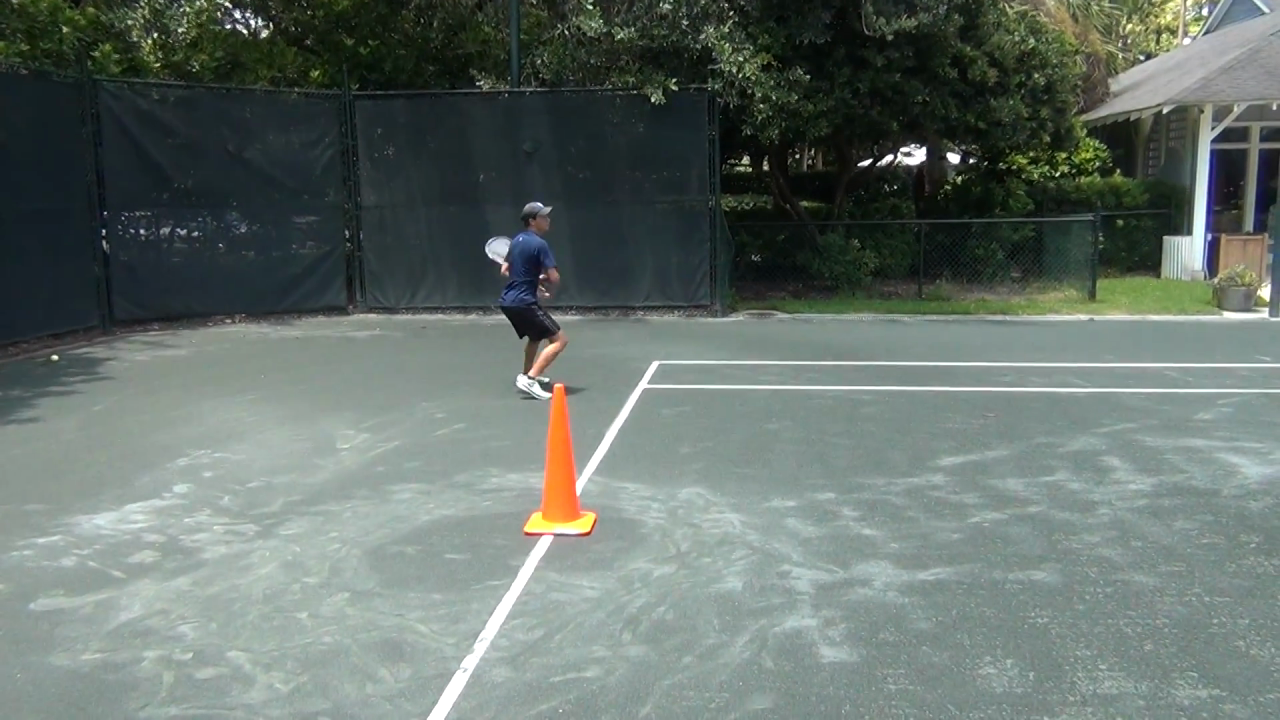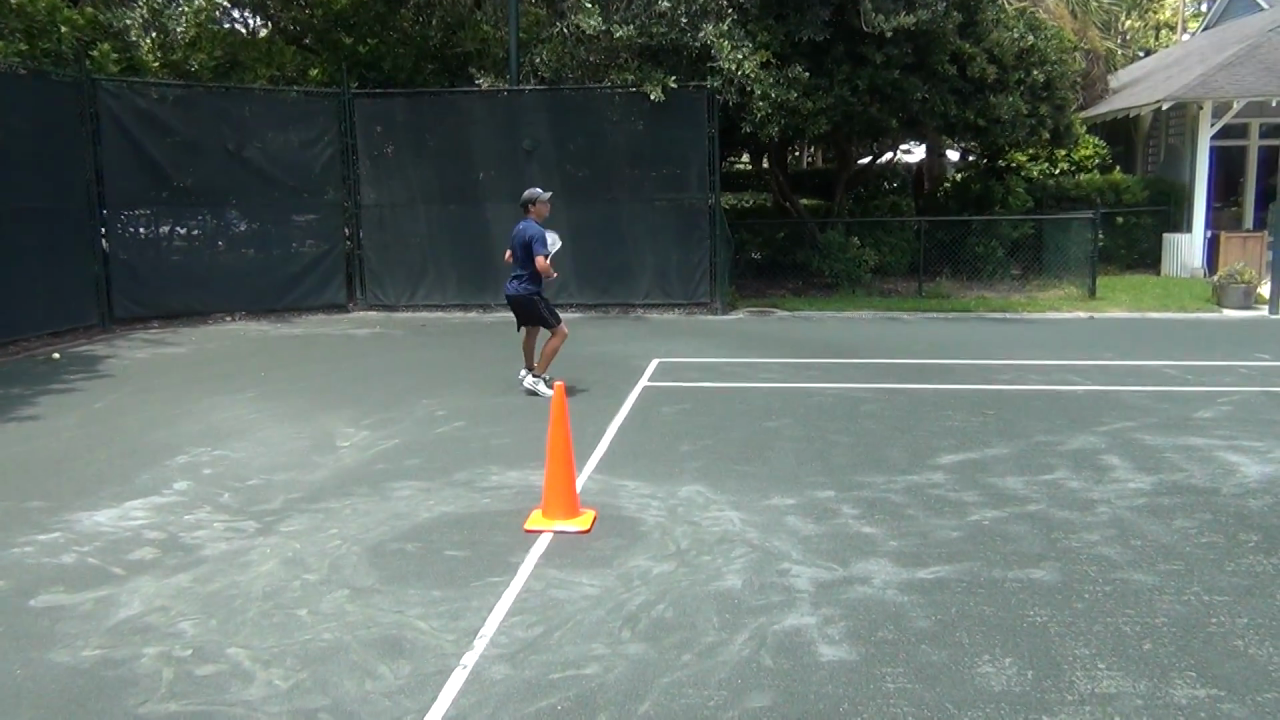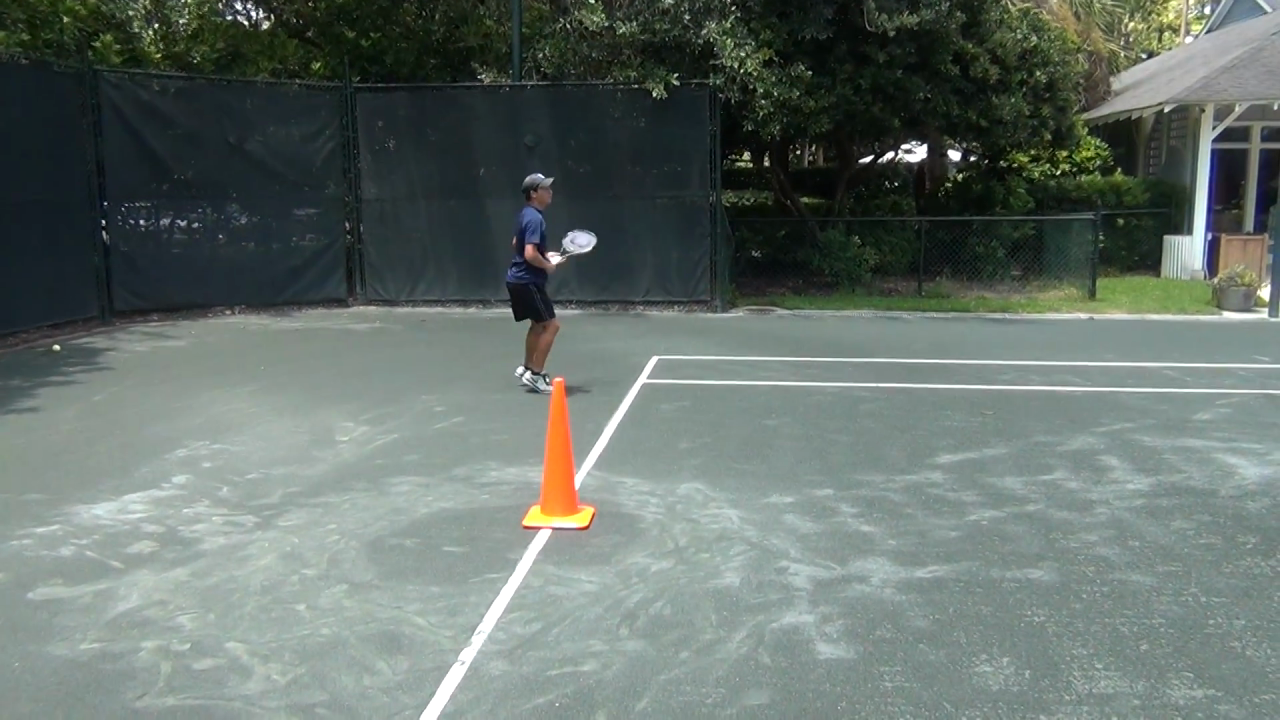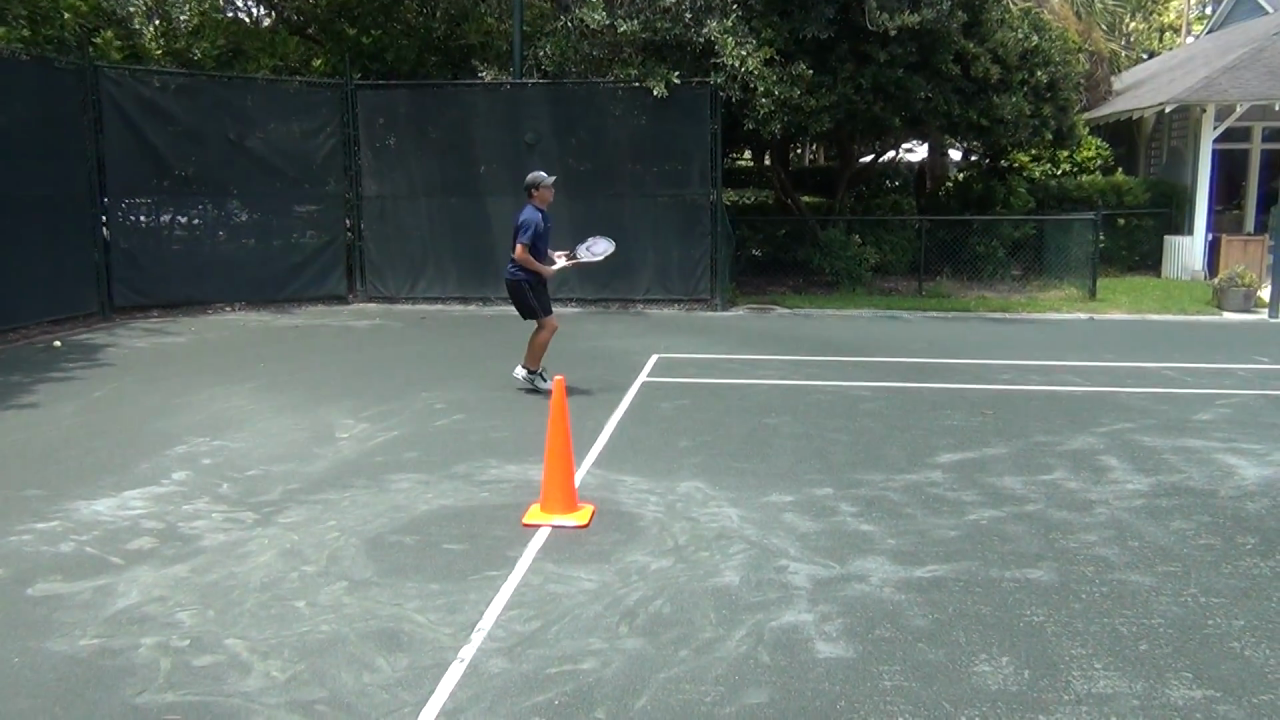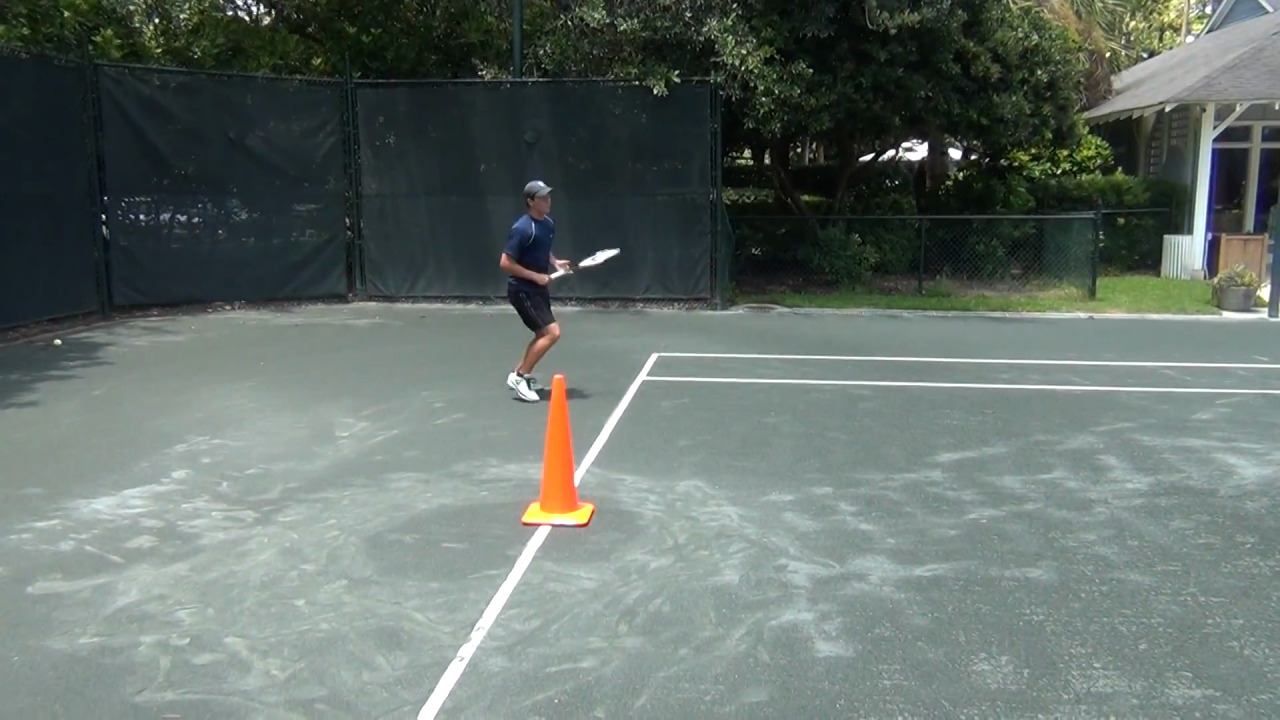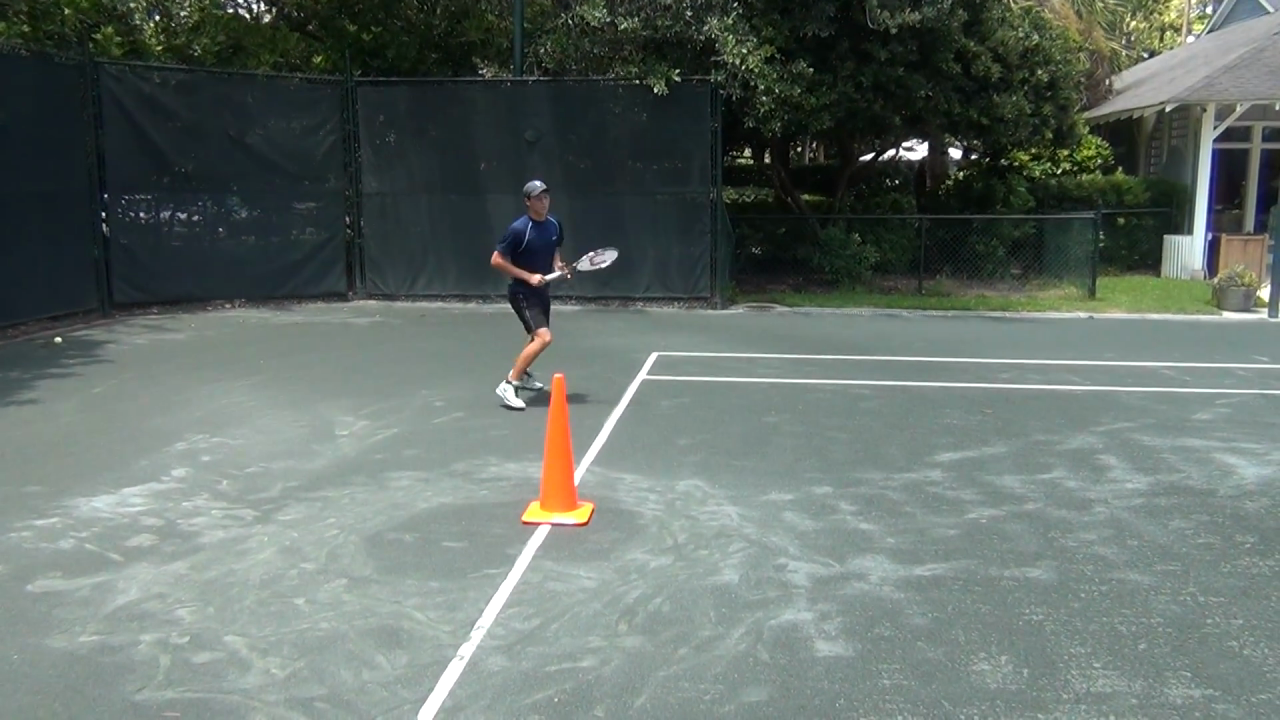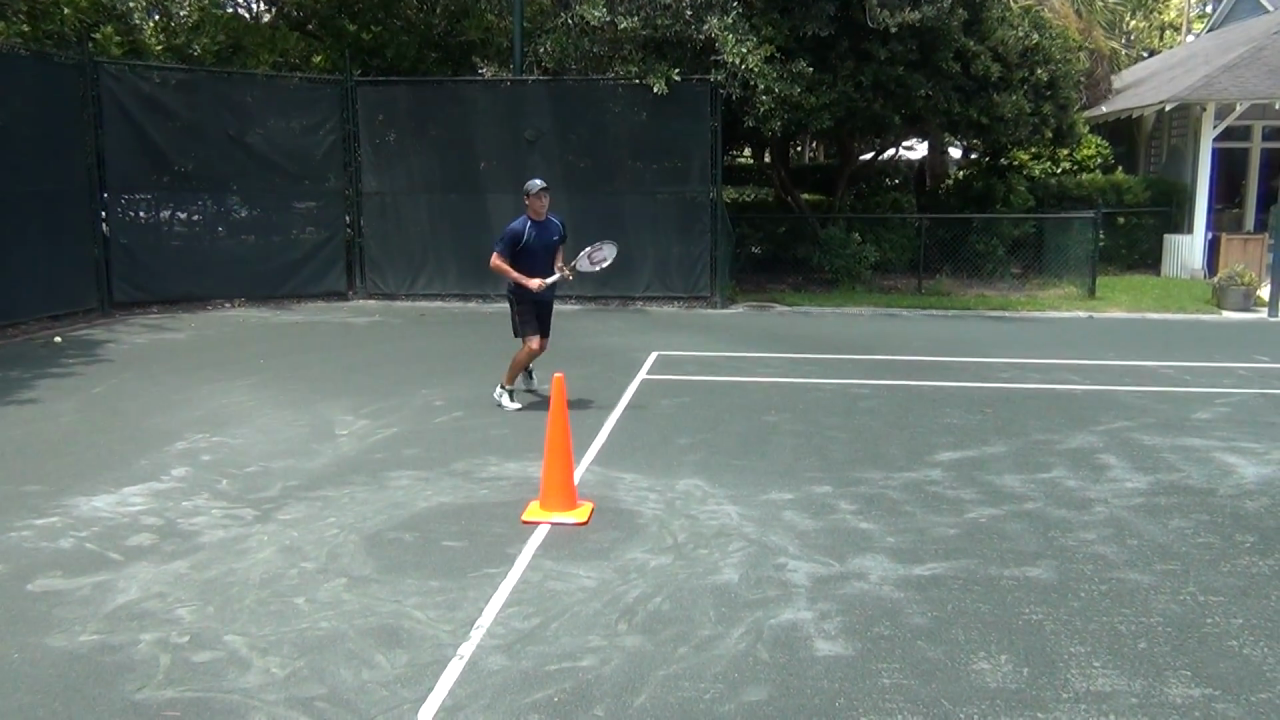
dt=0.1s
person 1, frame 1
left shoulder: (517, 241)
right shoulder: (539, 244)
left elbow: (504, 270)
right elbow: (555, 279)
right wrist: (541, 278)
left hip: (508, 302)
right hip: (524, 303)
left knee: (535, 336)
right knee: (559, 340)
left ankle: (529, 375)
right ankle: (530, 379)
person 1, frame 2
left shoulder: (520, 228)
right shoulder: (536, 232)
left elbow: (508, 257)
right elbow: (542, 267)
right wrist: (551, 273)
left hip: (515, 291)
right hip: (528, 292)
left knee: (532, 330)
right knee: (560, 332)
left ankle: (529, 371)
right ankle: (535, 378)
person 1, frame 3
left shoulder: (527, 214)
right shoulder: (535, 219)
left elbow: (516, 243)
right elbow: (530, 254)
left wrist: (545, 255)
right wrist: (547, 266)
left hip: (517, 280)
right hip: (527, 281)
left knee: (537, 324)
right knee: (552, 326)
left ankle: (527, 368)
right ankle: (534, 373)
person 1, frame 4
left shoulder: (542, 214)
right shoulder: (530, 218)
right elbow: (519, 254)
left wrist: (551, 255)
right wrist: (544, 268)
left hip: (533, 280)
right hip: (523, 280)
left knee: (544, 326)
right knee: (549, 324)
left ankle: (529, 370)
right ankle: (532, 371)
person 1, frame 5
left shoulder: (548, 223)
right shoulder: (522, 229)
right elbow: (505, 263)
left wrist: (554, 262)
right wrist: (536, 276)
left hip: (534, 289)
right hip: (523, 290)
left knee: (544, 335)
right knee: (552, 333)
left ankle: (522, 373)
right ankle: (519, 376)
person 1, frame 6
left shoulder: (554, 224)
right shoulder: (518, 229)
right elbow: (496, 260)
left wrist: (558, 264)
right wrist: (528, 276)
left hip: (541, 291)
right hip: (523, 292)
left knee: (540, 340)
right knee: (543, 338)
left ankle: (522, 373)
right ankle: (508, 385)
person 1, frame 7
left shoulder: (556, 224)
right shoulder: (517, 229)
right elbow: (495, 263)
left wrist: (558, 265)
right wrist: (526, 281)
left hip: (545, 295)
right hip: (522, 295)
left knee: (541, 345)
right knee: (532, 346)
left ankle: (525, 370)
right ankle: (504, 388)
